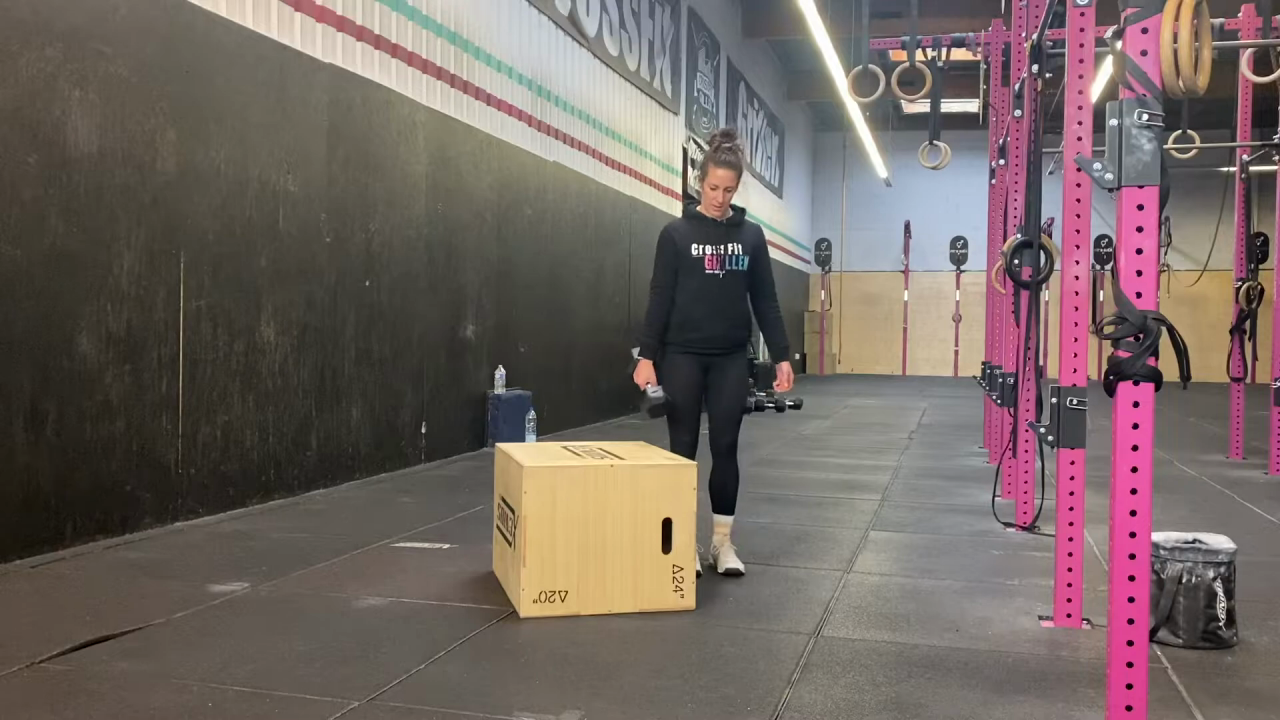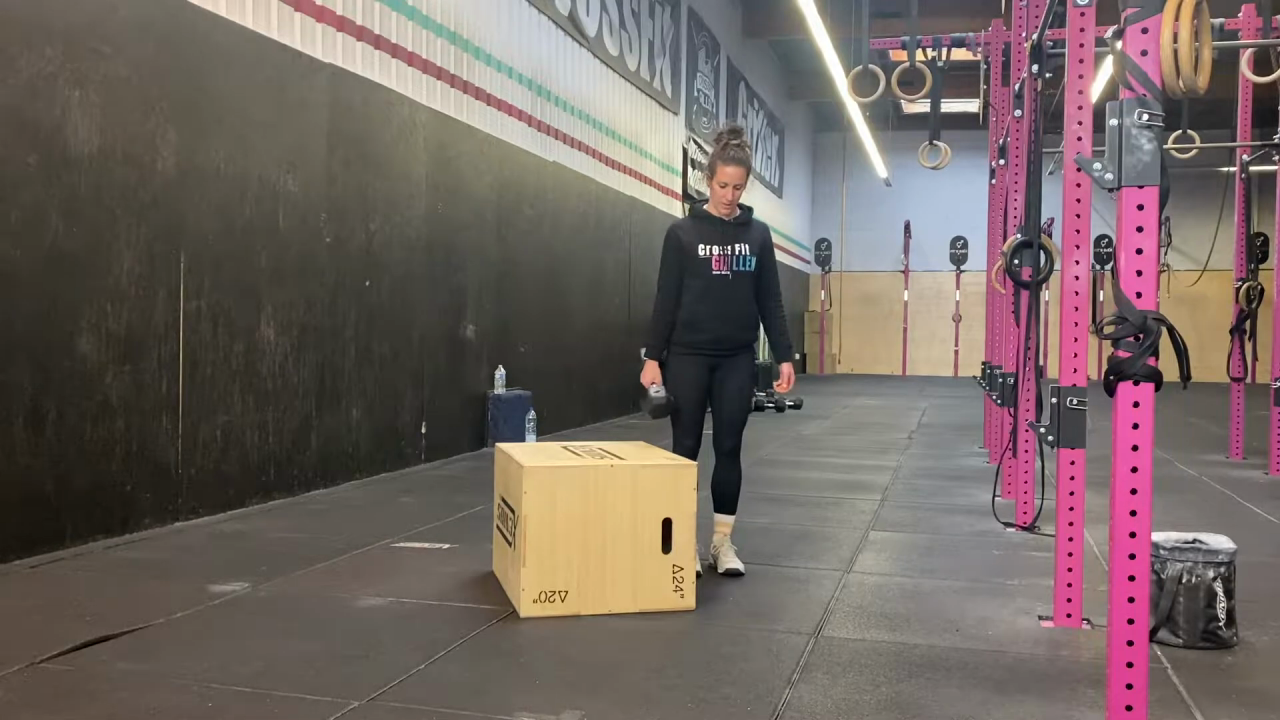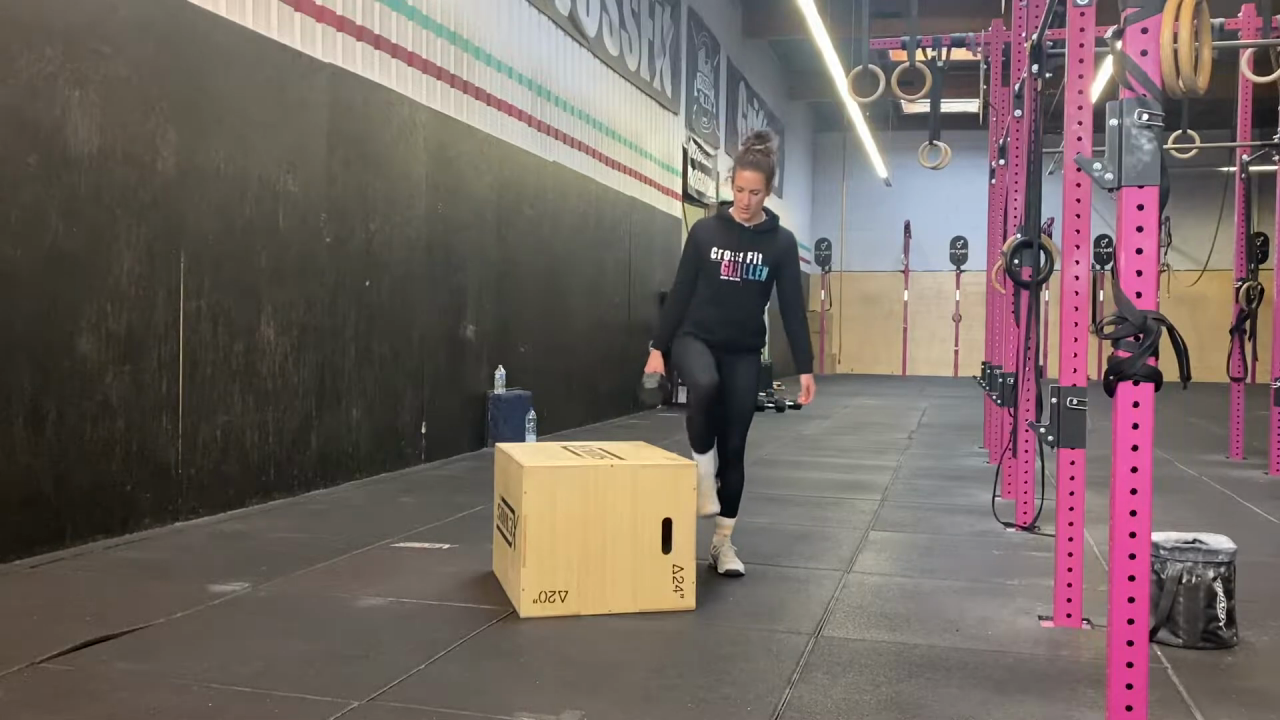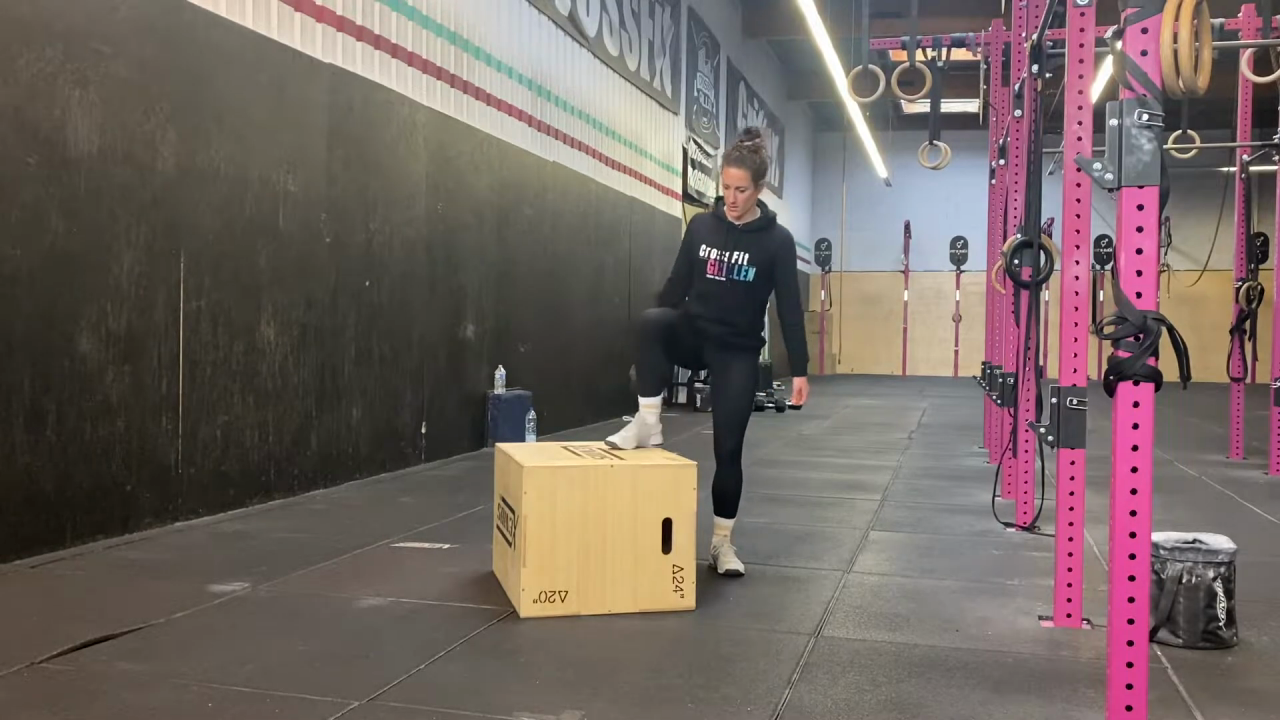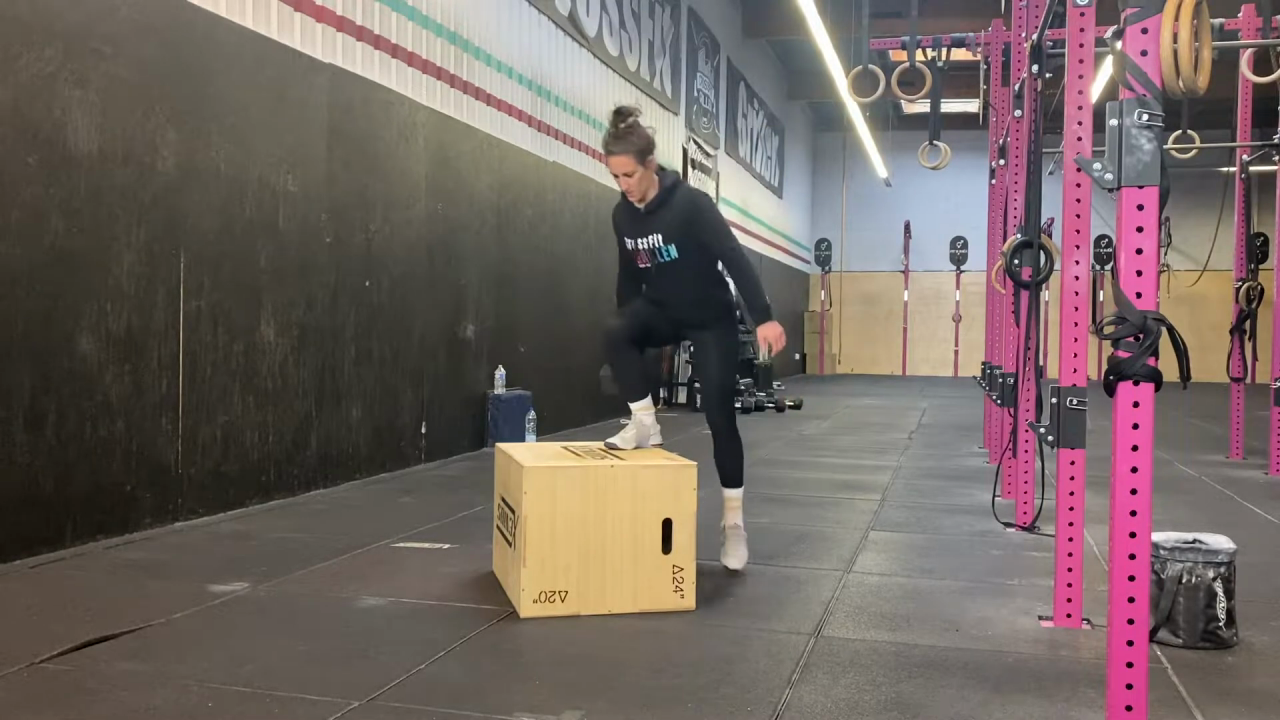
dt=0.5s
person 1, frame 1
left shoulder: (751, 234)
right shoulder: (676, 232)
left elbow: (765, 300)
right elbow: (659, 298)
left wrist: (782, 355)
right wrist: (647, 356)
left hip: (731, 357)
right hip: (682, 355)
left knee: (726, 447)
right knee: (684, 446)
left ankle: (723, 541)
person 1, frame 2
left shoulder: (758, 234)
right shoulder: (682, 232)
left elbow: (770, 300)
right elbow: (666, 298)
left wrist: (784, 356)
right wrist: (652, 357)
left hip: (738, 358)
right hip: (688, 355)
left knee: (728, 449)
right knee: (685, 449)
left ankle: (723, 541)
person 1, frame 3
left shoulder: (781, 241)
right shoulder: (705, 230)
left elbow: (792, 308)
right elbow: (680, 292)
left wrist: (805, 367)
right wrist: (659, 347)
left hip: (743, 355)
right hip: (695, 339)
left knee: (733, 449)
right knee: (706, 386)
left ankle: (723, 541)
right ankle: (704, 474)
person 1, frame 4
left shoulder: (776, 240)
right shoulder: (701, 226)
left elbow: (789, 307)
right elbow: (677, 283)
left wrist: (799, 369)
right wrist: (652, 346)
left hip: (738, 352)
right hip: (692, 335)
left knee: (728, 448)
right knee: (651, 320)
left ankle: (722, 542)
right ankle: (648, 422)
person 1, frame 5
left shoulder: (690, 202)
right shoulder: (623, 214)
left elbow: (735, 260)
right elbow: (628, 275)
left wrist: (764, 319)
right wrist: (627, 337)
left hip: (711, 319)
right hip: (661, 313)
left knee: (719, 418)
right knee: (616, 332)
left ankle: (732, 520)
right ankle: (644, 421)
